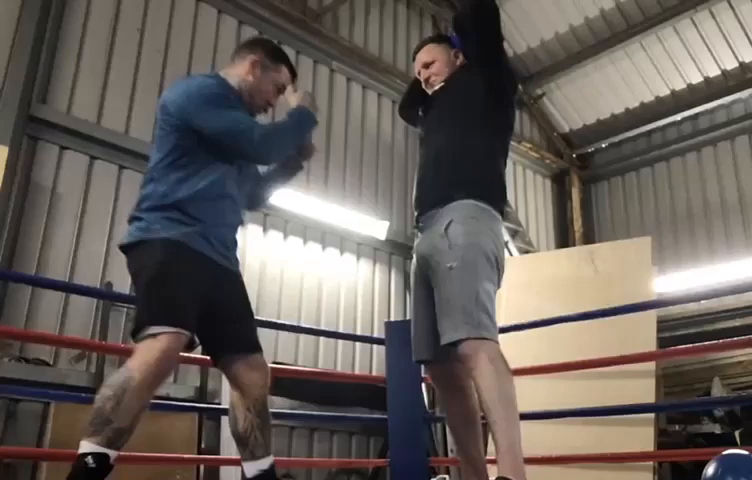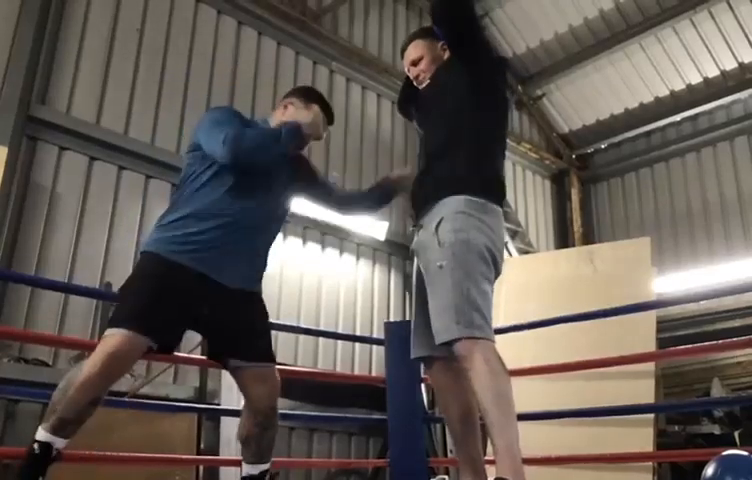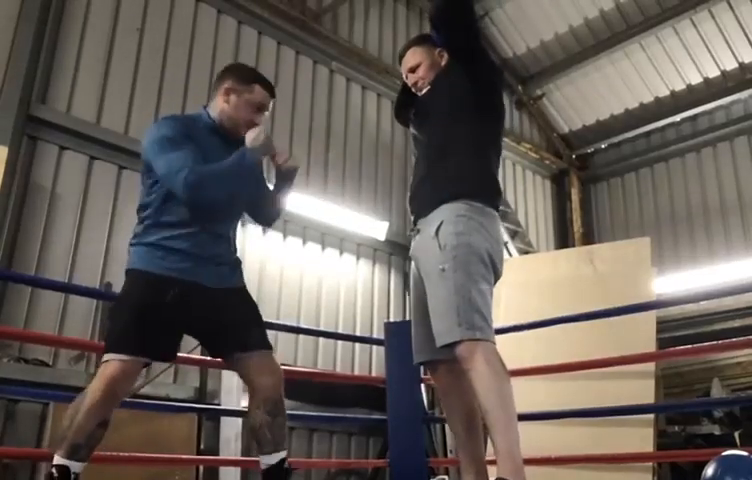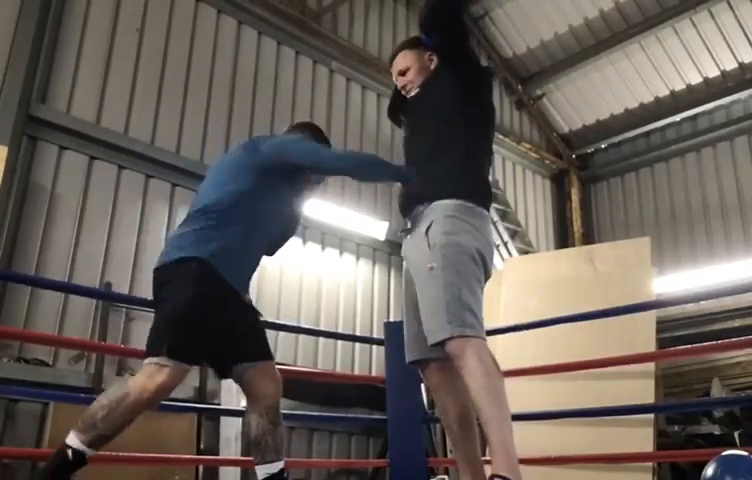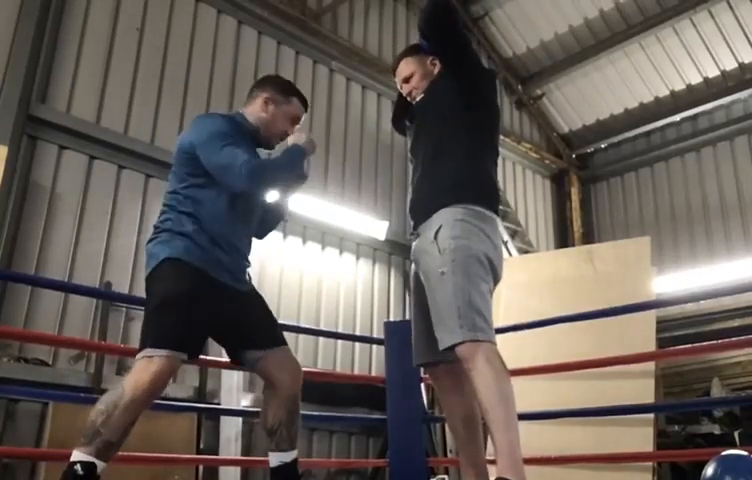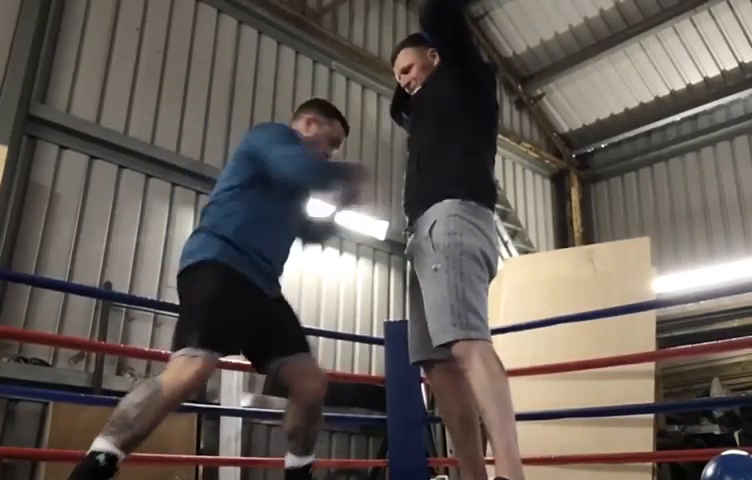
dt=0.4s
person 1, frame 1
left shoulder: (486, 79)
right shoulder: (438, 108)
right elbow: (405, 107)
left wrist: (444, 46)
right wrist: (426, 83)
left hip: (464, 220)
right hip: (431, 232)
left knee: (474, 342)
right knee: (441, 361)
person 1, frame 2
left shoulder: (475, 71)
right shoulder: (434, 101)
right elbow: (403, 103)
left wrist: (428, 46)
right wrist: (417, 79)
left hip: (461, 216)
right hip: (434, 227)
left knee: (469, 341)
right knee: (441, 359)
person 1, frame 3
left shoulder: (472, 78)
right shoulder: (431, 110)
right elbow: (399, 110)
left wrist: (428, 51)
right wrist: (413, 86)
left hip: (460, 220)
right hip: (430, 231)
left knee: (470, 342)
right knee: (442, 362)
person 1, frame 4
left shoulder: (462, 78)
right shoulder: (422, 109)
right elbow: (393, 111)
left wrist: (418, 50)
right wrist: (407, 88)
left hip: (450, 220)
right hip: (422, 232)
left knee: (461, 341)
right knee: (435, 362)
person 1, frame 5
left shoulder: (467, 83)
right shoulder: (429, 114)
right elbow: (398, 120)
right wrist: (410, 96)
left hip: (459, 224)
right hip: (430, 236)
left knee: (471, 344)
right knee: (442, 365)
person 1, frame 6
left shoulder: (466, 76)
right shoulder: (428, 105)
right elbow: (397, 109)
right wrist: (409, 87)
left hip: (454, 218)
right hip: (426, 231)
left knee: (466, 342)
right knee: (438, 362)
person 2, frame 1
left shoulder: (230, 122)
right shoulder: (199, 90)
left elbow: (251, 193)
right elbow: (262, 145)
left wrist: (291, 161)
right wrist: (302, 116)
left hip: (215, 258)
right hip: (168, 241)
left knee: (254, 379)
right knee: (161, 349)
person 2, frame 2
left shoulder: (293, 164)
right shoulder: (221, 121)
left elbow: (343, 203)
right elbow: (236, 148)
left wrist: (390, 186)
right wrist: (292, 130)
left hip: (239, 284)
right hip: (174, 261)
left knee: (264, 389)
right knee: (115, 353)
person 2, frame 3
left shoulder: (240, 154)
right shoulder: (169, 131)
left elbow: (266, 214)
right elbow: (194, 185)
left wrist: (284, 178)
right wrist: (251, 155)
left hip: (221, 282)
right hip: (158, 273)
left knee: (267, 378)
right knee: (114, 377)
person 2, frame 4
left shoulder: (266, 172)
right shoulder: (276, 148)
left elbow: (266, 241)
right elbow: (343, 161)
left wrist: (292, 212)
right wrist: (404, 173)
left hip: (224, 281)
right hip: (195, 267)
left knee: (266, 387)
right knee: (159, 377)
person 2, frame 5
left shoulder: (245, 153)
right shoulder: (212, 128)
left elbow: (260, 224)
right elbow: (252, 176)
left wrist: (290, 184)
right wrist: (297, 153)
left hip: (230, 279)
right hip: (183, 265)
left knee: (286, 374)
right knee: (153, 372)
person 2, frame 6
left shoulder: (290, 178)
right shoulder: (271, 136)
left elbow: (313, 232)
right elbow: (307, 172)
left wrist: (343, 202)
right wrist: (348, 173)
left hip: (258, 286)
right hip: (216, 269)
left knee: (309, 382)
right knee: (190, 372)
